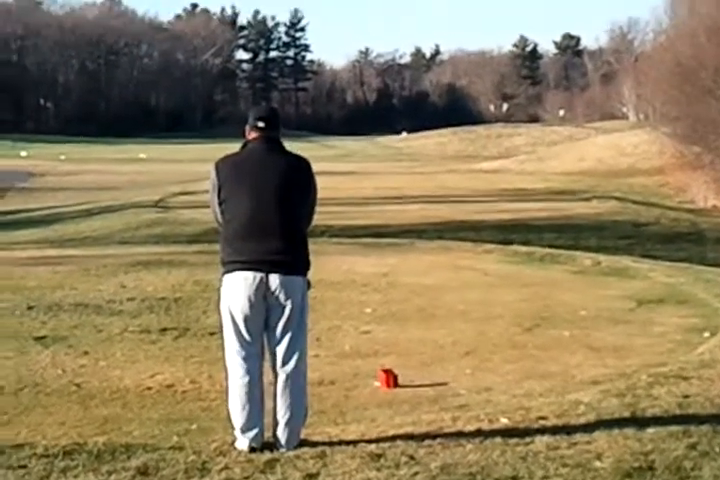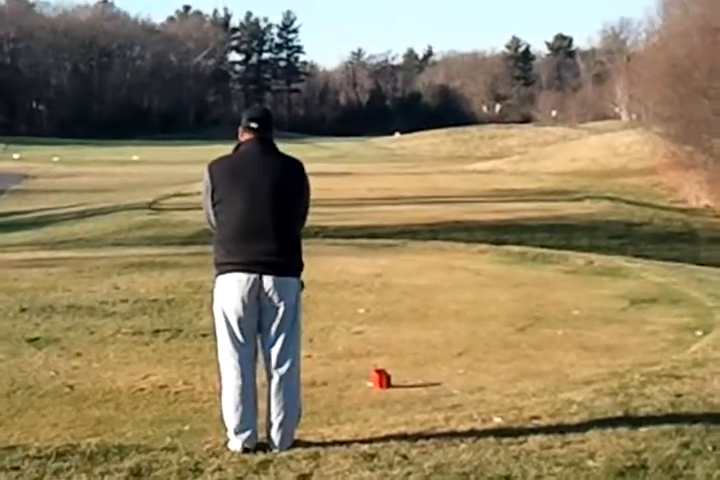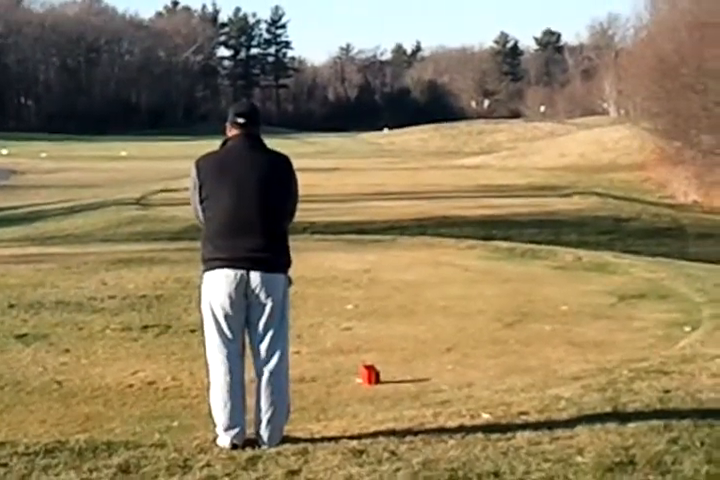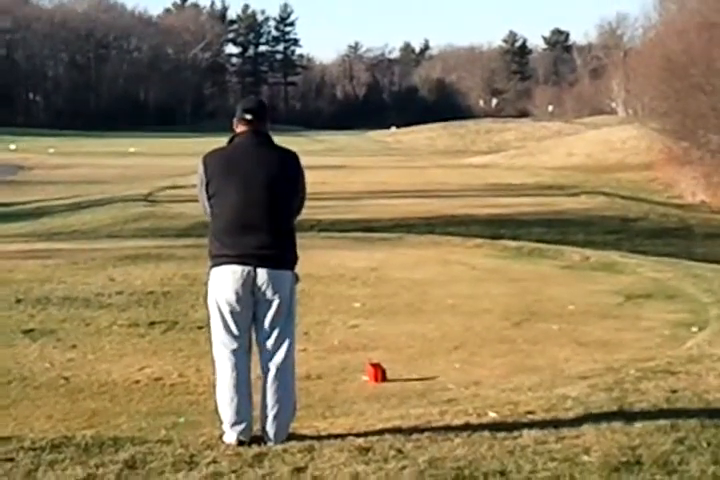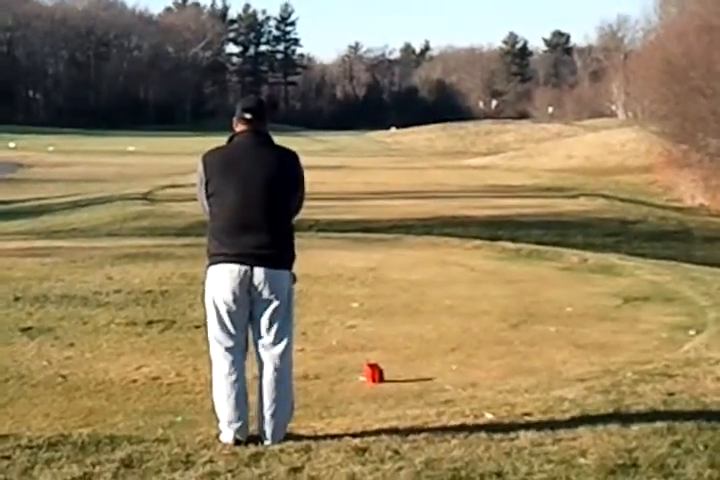
dt=0.4s
person 1, frame 1
left shoulder: (224, 168)
right shoulder: (299, 167)
left elbow: (220, 218)
right elbow: (306, 218)
left hip: (240, 273)
right hip: (289, 273)
left knee: (243, 359)
right knee: (289, 359)
left ankle: (248, 437)
right ankle: (287, 437)
person 1, frame 2
left shoulder: (218, 170)
right shoulder: (292, 169)
left elbow: (213, 220)
right elbow: (299, 220)
left hip: (234, 274)
right hip: (282, 274)
left knee: (236, 360)
right knee: (283, 361)
left ankle: (241, 438)
right ankle: (281, 438)
person 1, frame 3
left shoulder: (205, 166)
right shoulder: (279, 164)
left elbow: (201, 215)
left hip: (221, 270)
right hip: (269, 270)
left knee: (224, 356)
right knee: (271, 355)
left ankle: (230, 434)
right ankle: (270, 434)
person 1, frame 4
left shoulder: (213, 162)
right shoulder: (287, 161)
left elbow: (209, 210)
left hip: (228, 267)
right hip: (276, 267)
left knee: (230, 351)
right knee: (277, 352)
left ankle: (236, 431)
right ankle: (276, 431)
person 1, frame 5
left shoulder: (212, 161)
right shoulder: (287, 161)
left elbow: (208, 208)
left hip: (226, 266)
right hip: (273, 267)
left knee: (227, 352)
right knee: (274, 351)
left ankle: (233, 429)
right ankle: (272, 431)
